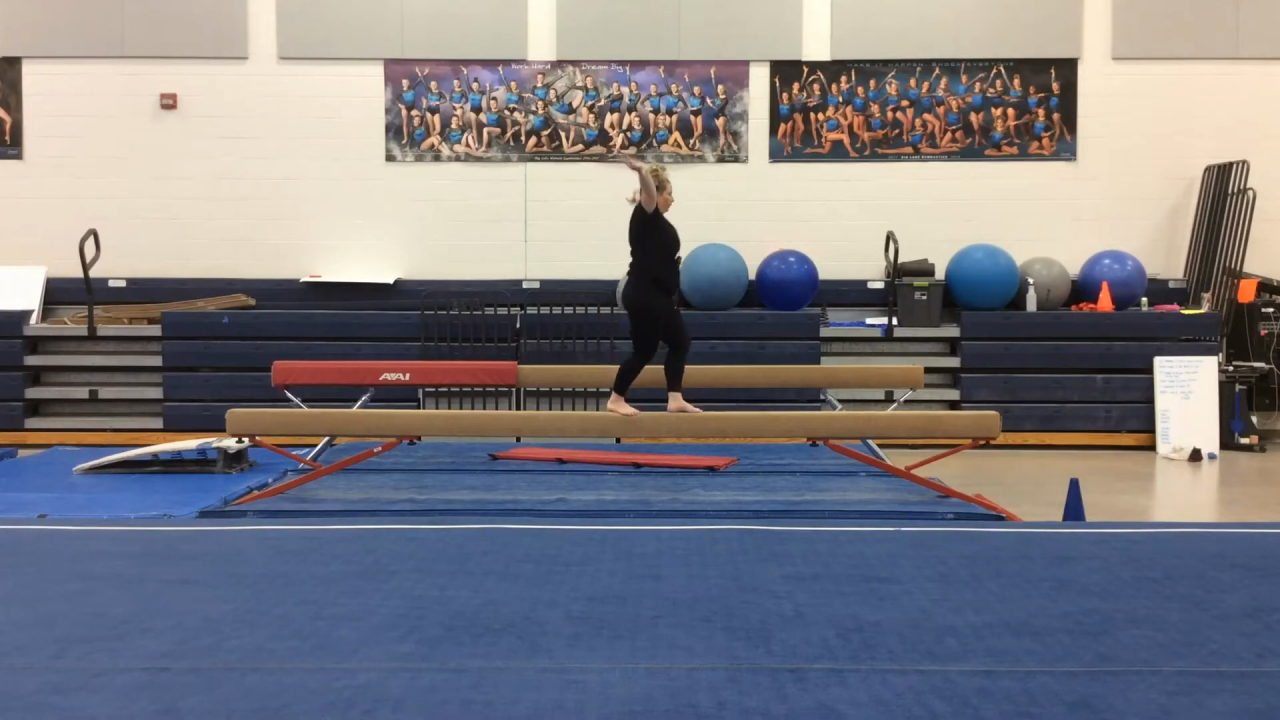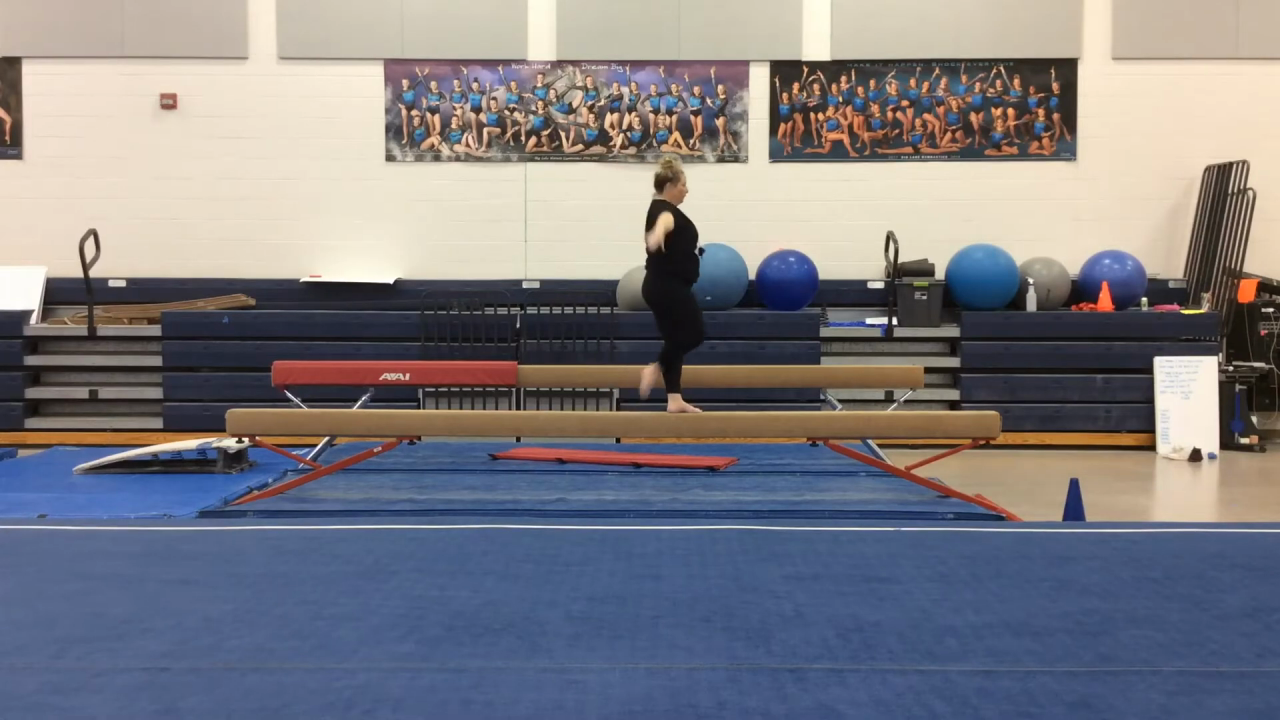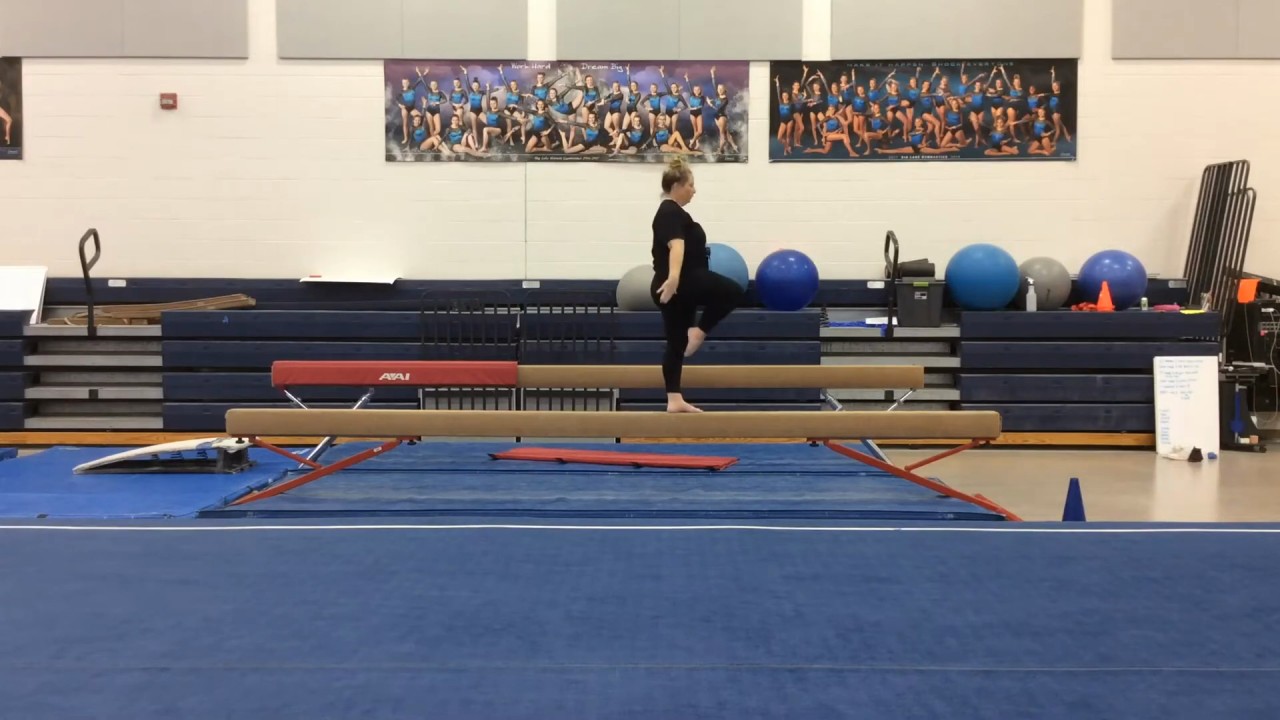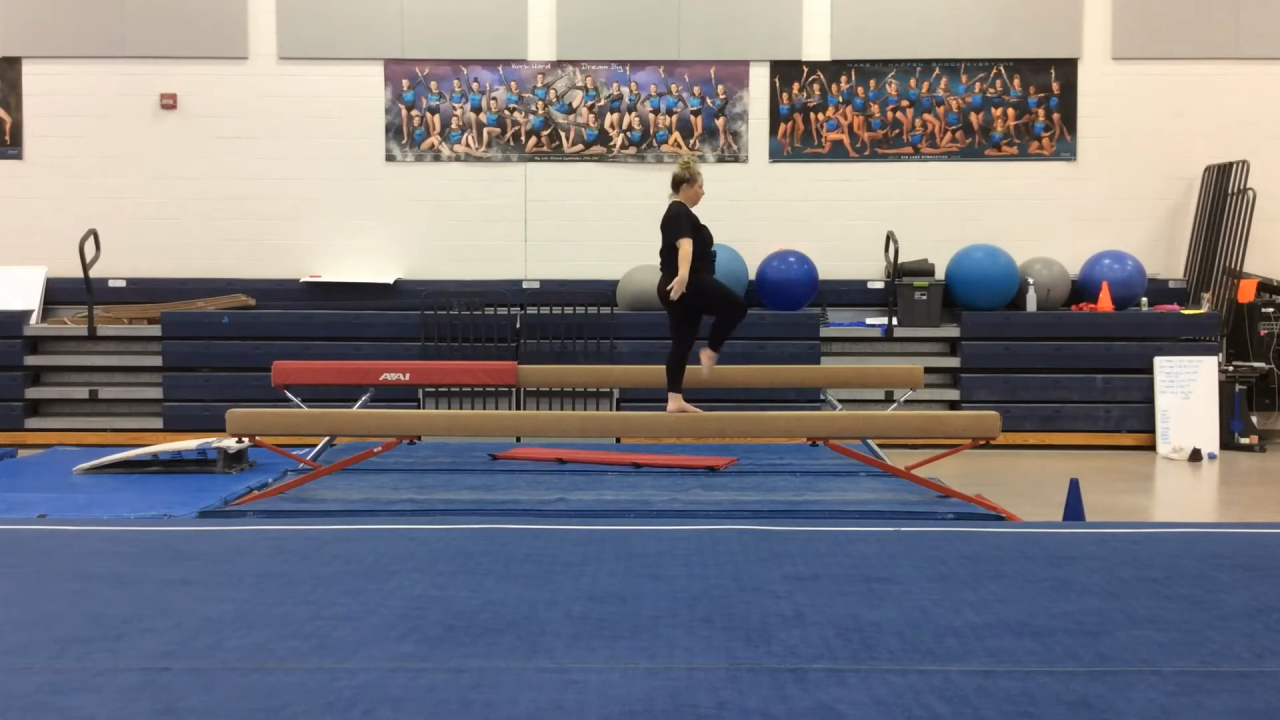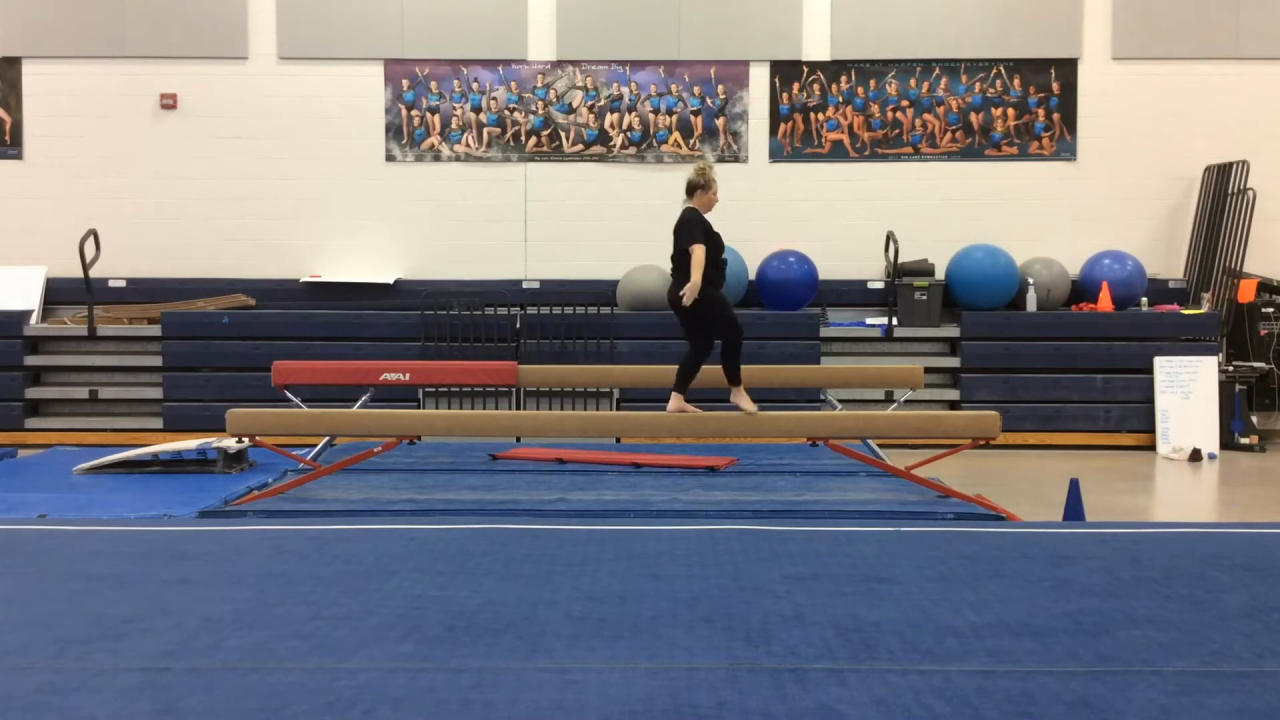
dt=0.3s
person 1, frame 1
left shoulder: (653, 217)
right shoulder: (645, 215)
left elbow: (651, 195)
right elbow: (648, 196)
left wrist: (642, 185)
right wrist: (642, 171)
left hip: (659, 296)
right hip: (643, 295)
left knee: (680, 343)
right knee: (644, 350)
left ankle: (675, 399)
right ankle: (616, 400)
person 1, frame 2
left shoulder: (666, 210)
right shoulder: (662, 208)
right elbow: (665, 220)
right wrist: (658, 233)
left hip: (668, 286)
right hip: (666, 286)
left knee: (679, 338)
right knee: (694, 335)
left ankle: (675, 400)
right ankle: (656, 369)
person 1, frame 3
left shoulder: (669, 212)
right shoulder: (671, 213)
right elbow: (676, 245)
right wrist: (673, 277)
left hip: (679, 285)
right hip: (681, 284)
left knee: (676, 342)
right knee: (732, 292)
left ankle: (675, 400)
right ankle: (699, 331)
person 1, frame 4
left shoulder: (678, 213)
right shoulder: (679, 214)
right elbow: (685, 245)
right wrist: (683, 275)
left hip: (681, 287)
right hip: (687, 285)
left knee: (682, 343)
right knee: (736, 306)
left ankle: (675, 400)
right ankle: (711, 351)
person 1, frame 5
left shoulder: (691, 219)
right shoulder: (692, 220)
right elbow: (696, 251)
right wrist: (695, 281)
left hip: (685, 294)
right hip: (696, 295)
left knee: (700, 346)
right knee: (733, 334)
left ankle: (677, 400)
right ankle: (737, 393)
